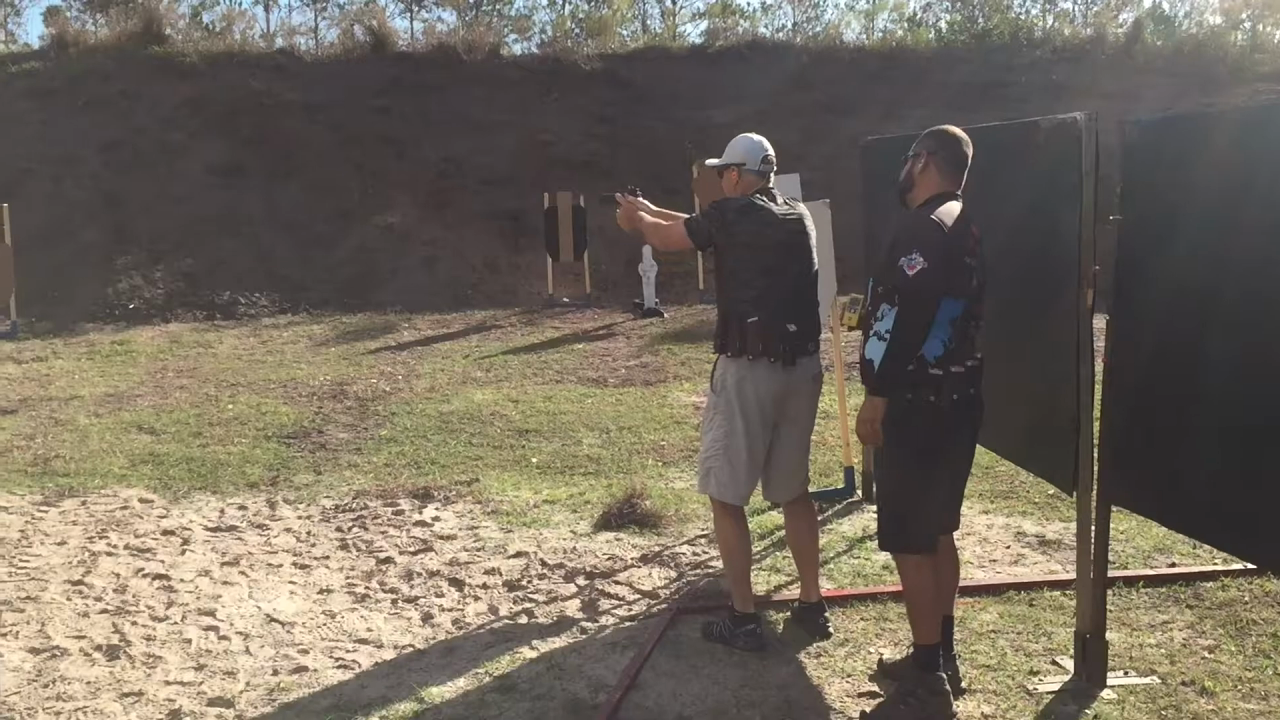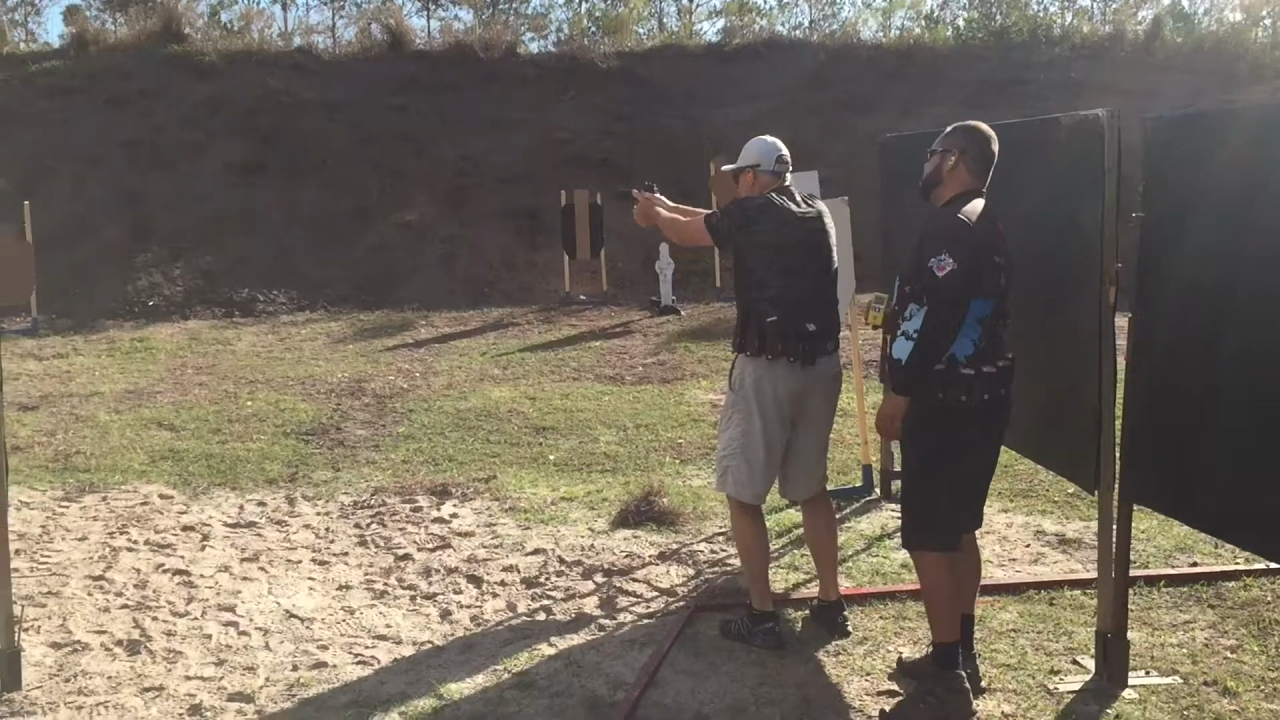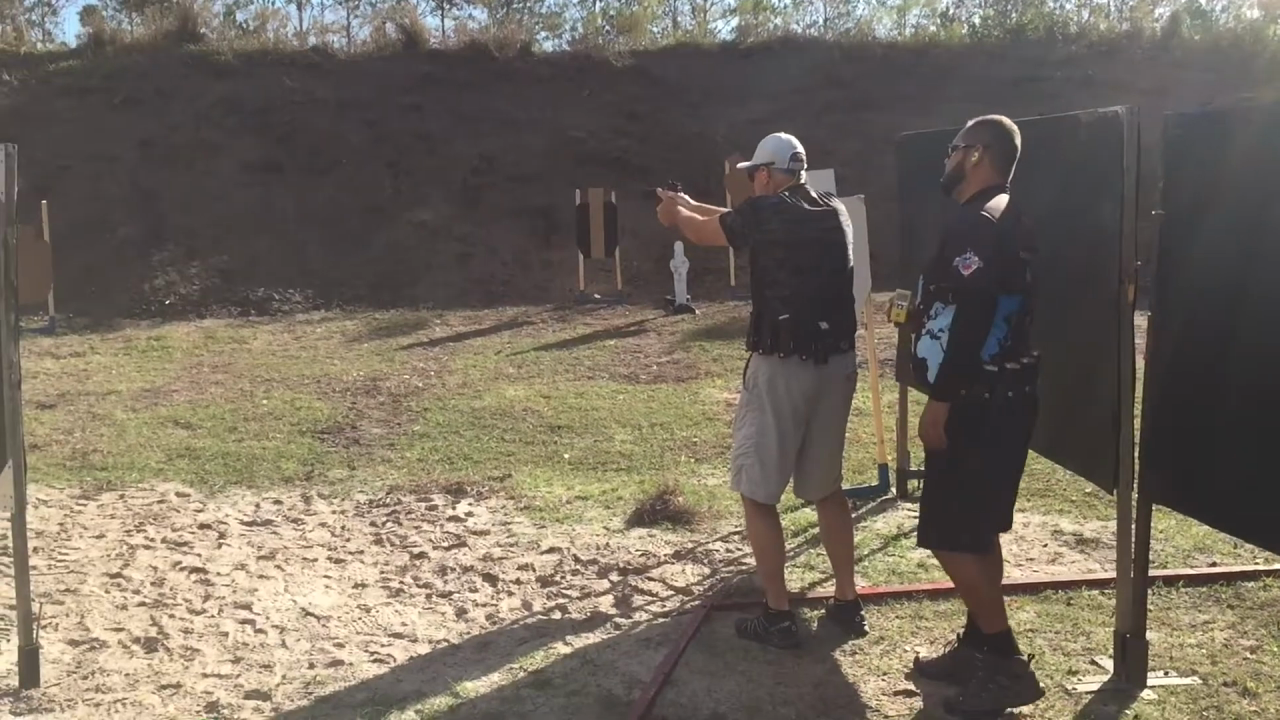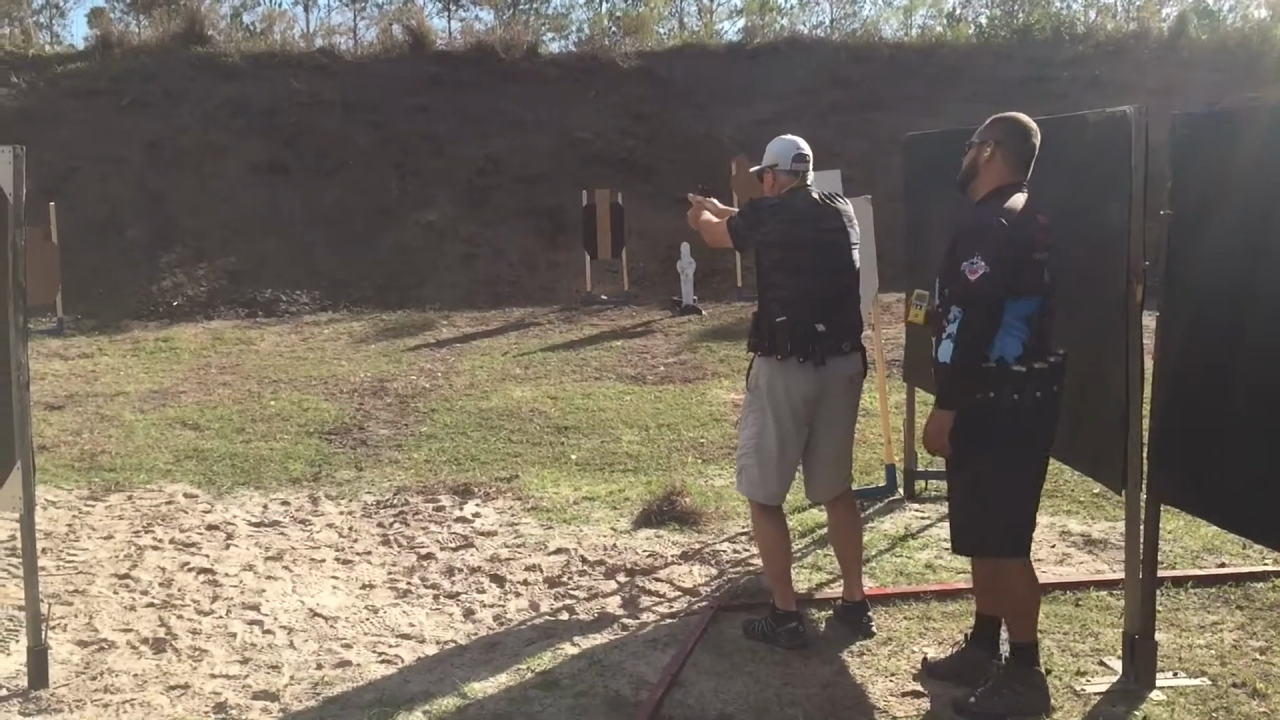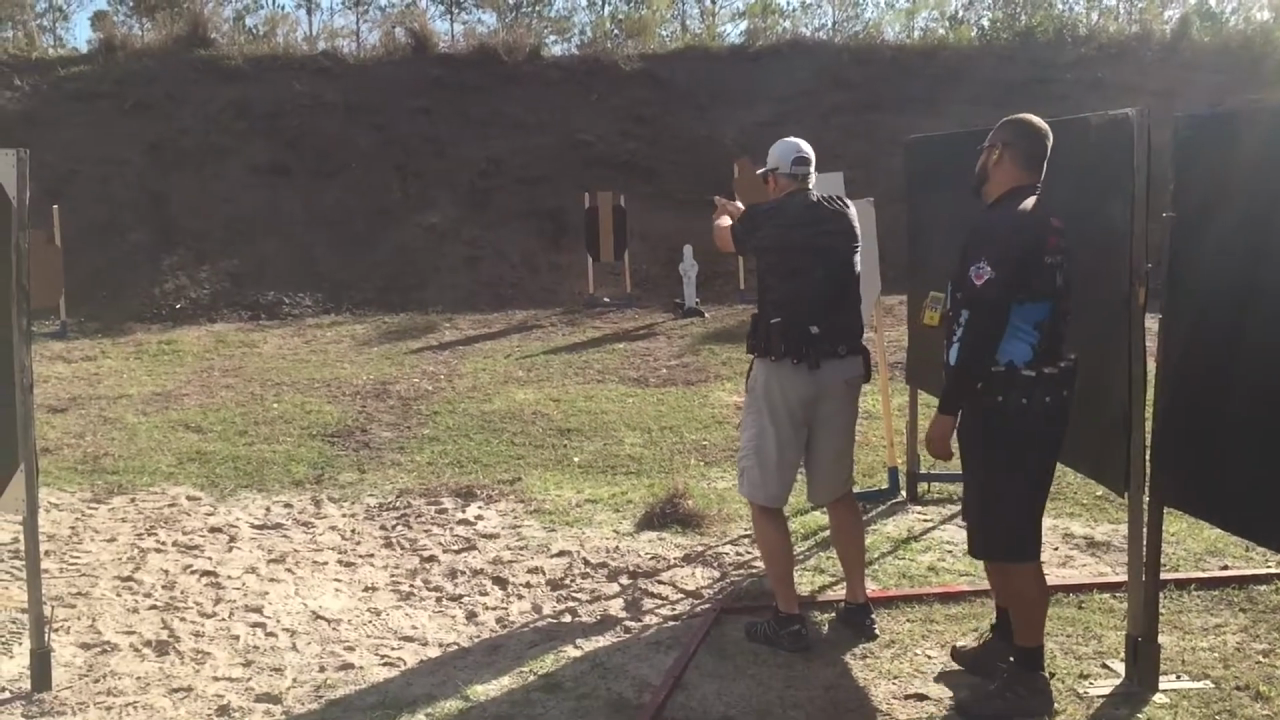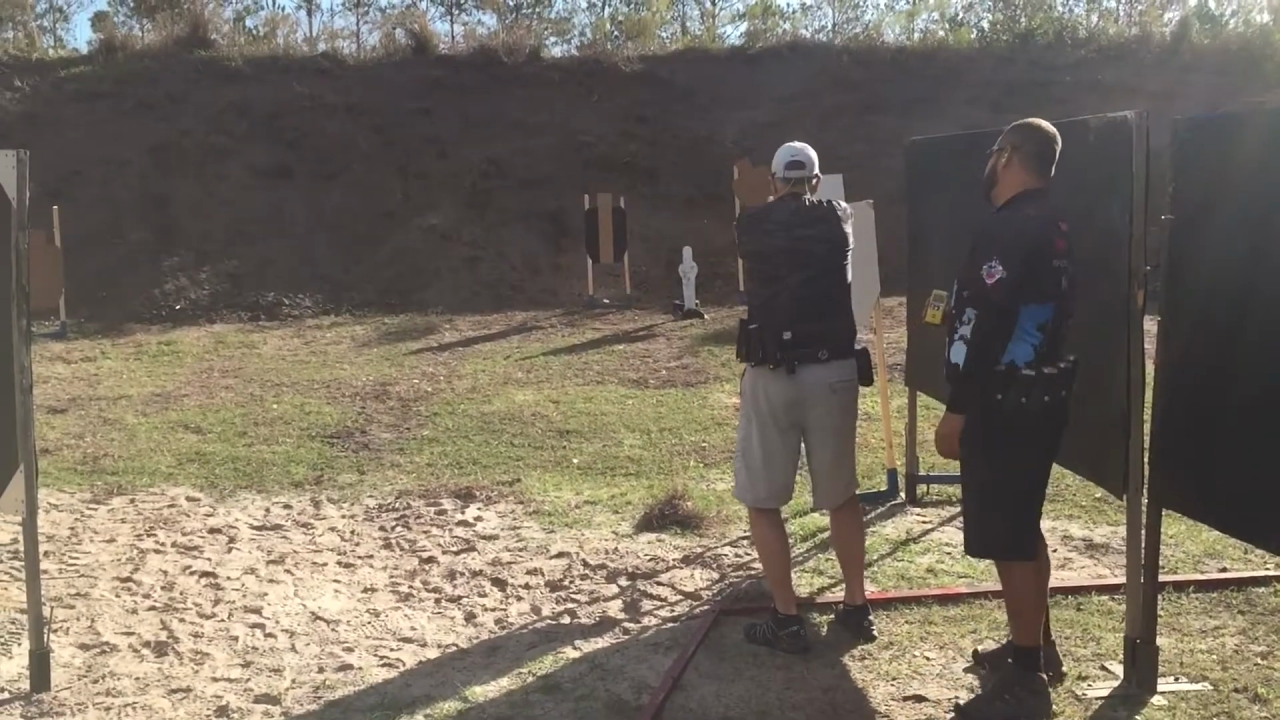
dt=0.3s
person 1, frame 1
left shoulder: (923, 226)
right shoulder: (962, 228)
left elbow: (914, 315)
left wrist: (878, 395)
right wrist: (874, 319)
left hip: (919, 401)
right hip: (952, 395)
left knee: (910, 538)
right knee: (935, 530)
right ankle: (939, 655)
person 1, frame 2
left shoulder: (951, 225)
right shoulder: (984, 225)
left elbow: (943, 315)
left wrist: (899, 391)
right wrist: (897, 319)
left hip: (948, 400)
right hip: (977, 395)
left knee: (927, 536)
right knee: (955, 529)
right ankle: (958, 654)
person 1, frame 3
left shoulder: (976, 222)
right shoulder: (1004, 220)
left elbow: (972, 317)
left wrist: (939, 398)
right wrist: (922, 315)
left hip: (977, 400)
right hip: (998, 395)
left knee: (951, 537)
right knee: (976, 531)
left ankle: (1008, 663)
right ankle: (977, 648)
person 1, frame 4
left shoulder: (989, 224)
right shoulder: (1026, 218)
left elbow: (980, 323)
left wrist: (943, 406)
right wrist: (941, 311)
left hip: (1001, 402)
right hip: (1021, 393)
left knee: (1001, 539)
right knee: (980, 529)
right ankle: (982, 648)
person 1, frame 5
left shoulder: (999, 227)
right shoulder: (1043, 224)
left elbow: (983, 328)
left wrist: (947, 411)
right wrist: (956, 311)
left hip: (1010, 403)
right hip: (1037, 396)
left knee: (1010, 539)
right knee: (993, 526)
right ankle: (1005, 640)
person 1, frame 6
left shoulder: (1007, 227)
right shoulder: (1048, 224)
left elbow: (992, 326)
left wrist: (958, 410)
right wrist: (960, 311)
left hip: (1007, 403)
right hip: (1039, 395)
left knee: (1006, 539)
right knee: (1022, 529)
right ankle: (1035, 647)
person 2, frame 1
left shoulder: (731, 213)
right shoulder: (797, 215)
left elbow: (669, 239)
left wrist: (636, 217)
right wrist: (651, 208)
left hip: (748, 369)
right hip: (801, 366)
left knee: (726, 496)
right knee: (794, 490)
left ankle: (743, 618)
right ankle: (812, 605)
person 2, frame 2
left shoulder: (751, 212)
right shoulder: (816, 212)
left elbow: (689, 234)
left wrist: (655, 214)
right wrist: (668, 204)
left hip: (768, 367)
right hip: (821, 364)
left knee: (743, 494)
right knee: (812, 488)
left ankle: (762, 616)
right ankle: (831, 603)
person 2, frame 3
left shoulder: (765, 211)
right shoulder: (833, 211)
left elbow: (705, 233)
left wrist: (677, 212)
right wrist: (691, 203)
left hip: (781, 367)
right hip: (836, 363)
left knee: (758, 494)
right knee: (827, 488)
left ankle: (777, 615)
right ankle: (847, 602)
person 2, frame 4
left shoulder: (765, 214)
right shoulder: (840, 211)
left elbow: (718, 236)
left wrist: (701, 216)
right wrist: (718, 206)
left hip: (785, 368)
right hip: (843, 364)
left knee: (764, 495)
right knee: (837, 489)
left ankle: (786, 616)
right ankle: (855, 603)
person 2, frame 5
left shoulder: (763, 218)
right shoulder: (842, 214)
left elbow: (725, 239)
left wrist: (722, 217)
left hip: (783, 370)
right hip: (842, 366)
left knee: (764, 498)
right knee: (838, 491)
left ankle: (787, 618)
right ankle: (858, 605)
person 2, frame 6
left shoulder: (751, 224)
right shoulder: (837, 218)
left hip: (770, 375)
right hip: (832, 370)
left knee: (763, 500)
right knee: (841, 494)
left ankle: (787, 620)
right ankle: (857, 606)
